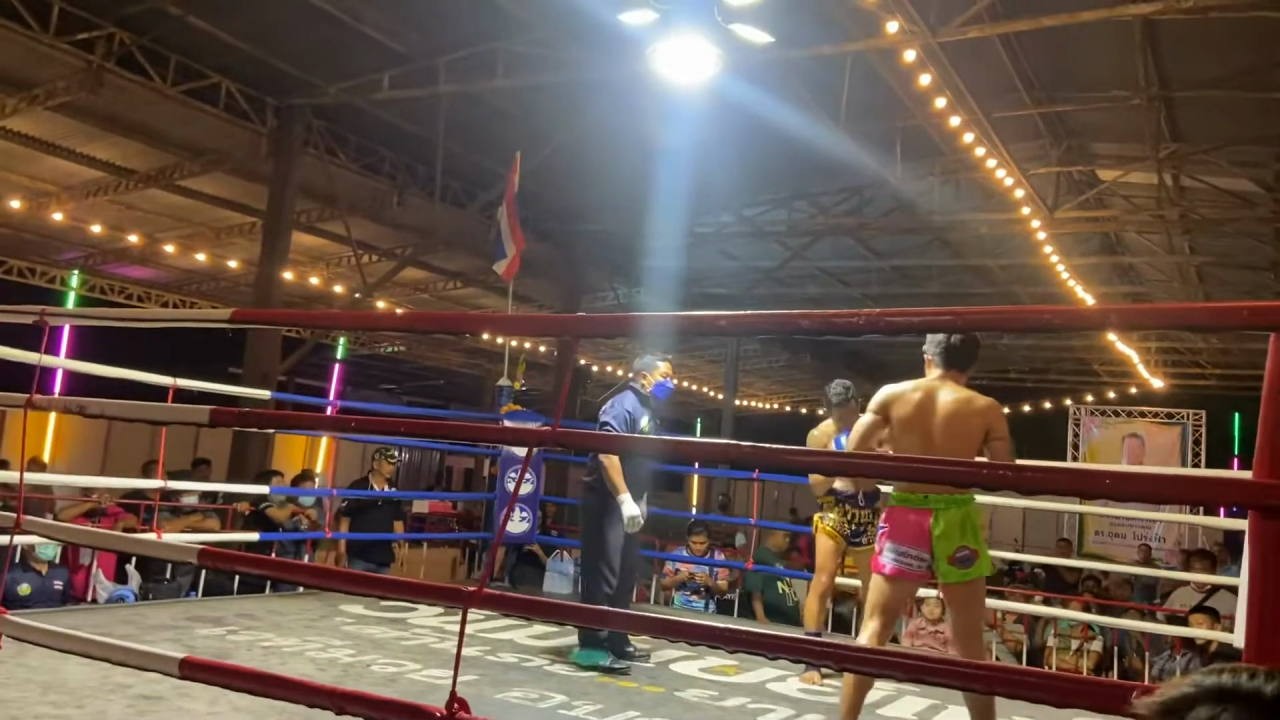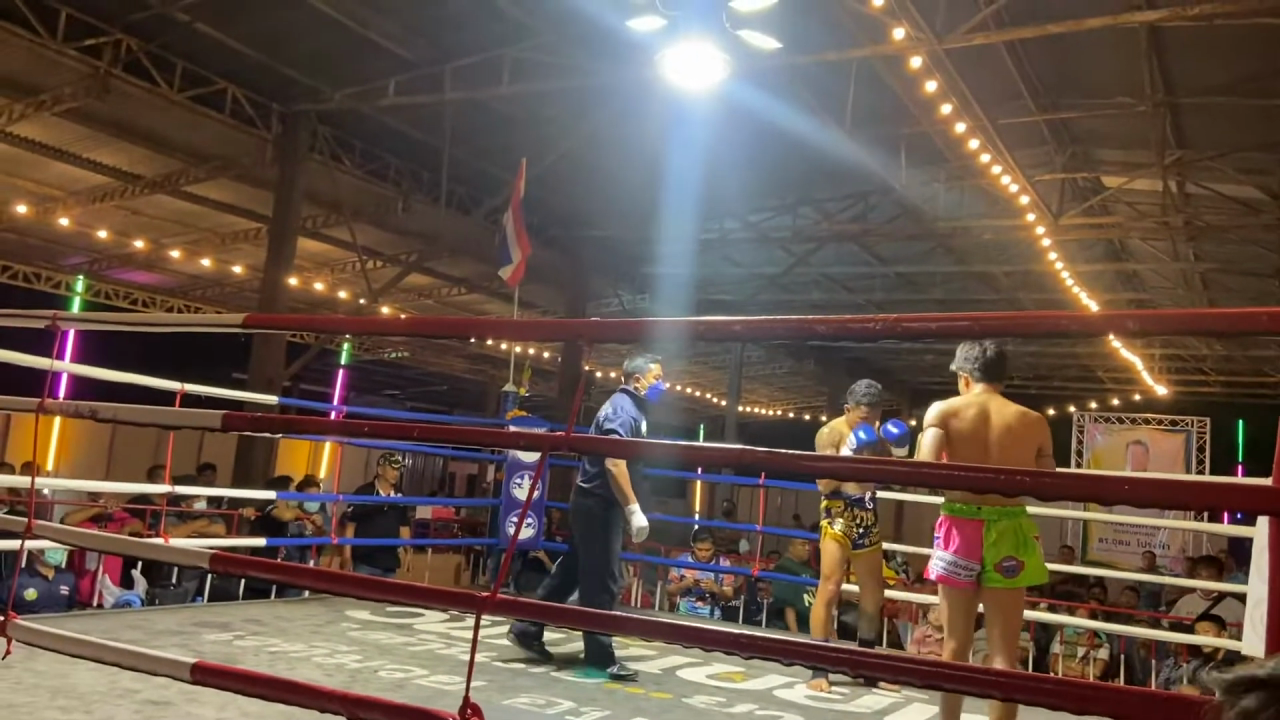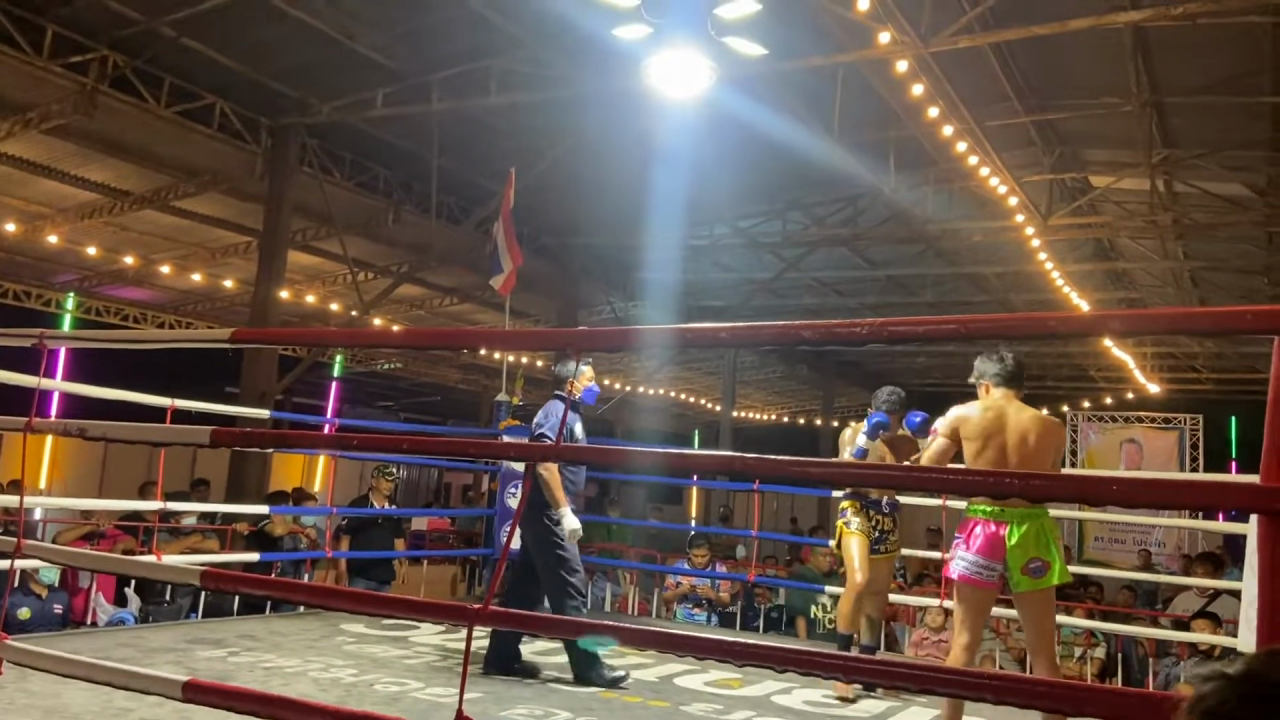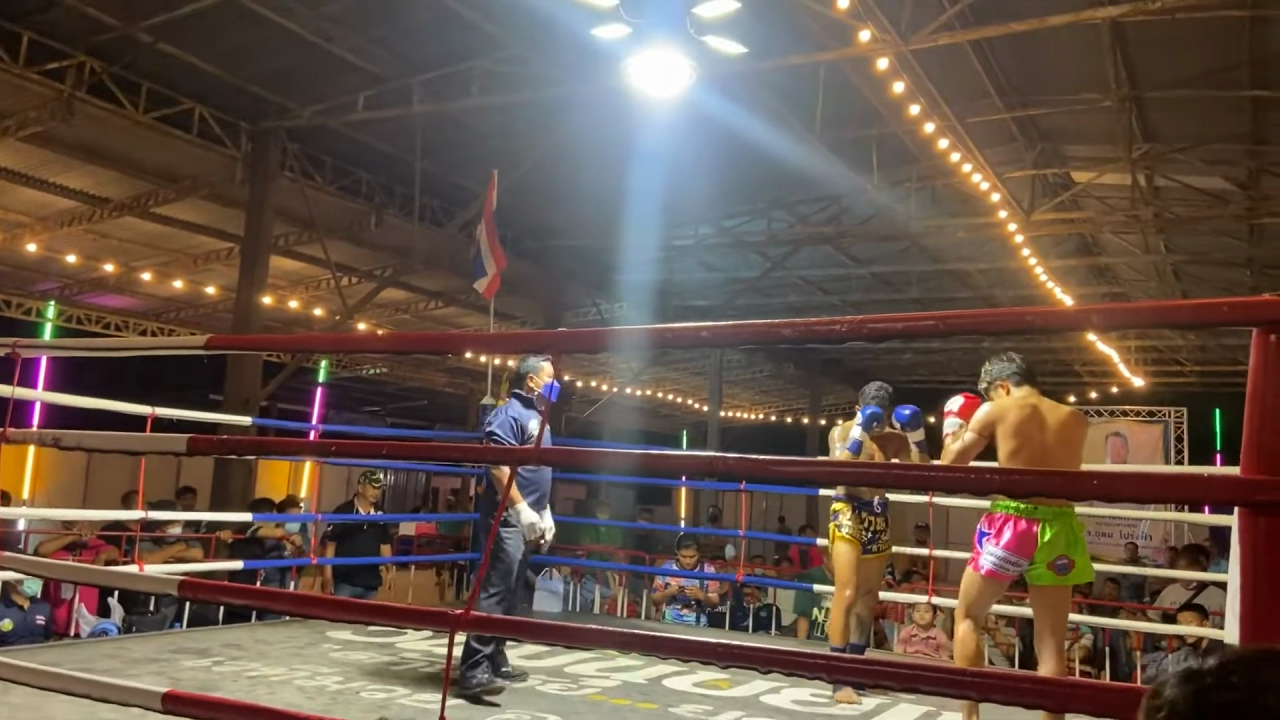
dt=0.5s
person 1, frame 1
left shoulder: (892, 395)
right shoulder: (985, 408)
left elbow: (854, 449)
left hip: (905, 519)
right hip: (957, 523)
left knee: (875, 629)
right knee: (971, 646)
person 1, frame 2
left shoulder: (945, 411)
right shoulder: (1034, 423)
left elbow: (926, 464)
left hip: (960, 529)
right hip: (1008, 533)
left knee: (957, 643)
right knee: (1004, 652)
person 1, frame 3
left shoulder: (962, 415)
right shoulder: (1052, 428)
left elbow: (927, 469)
left wrist: (936, 437)
left hip: (981, 530)
right hip: (1031, 532)
left knee: (966, 640)
right knee: (1043, 651)
person 1, frame 4
left shoulder: (995, 411)
right shoulder: (1077, 420)
left elbow: (951, 464)
left wrist: (954, 422)
left hip: (1008, 525)
right hip: (1057, 529)
left knee: (966, 616)
right knee: (1051, 644)
person 2, frame 1
left shoulder: (647, 410)
right shoulder: (624, 405)
right elbow: (607, 454)
left wrist: (641, 501)
right wrist: (626, 499)
left hip: (625, 504)
right hip: (606, 501)
left knee: (624, 573)
right knee: (602, 574)
left ankle: (616, 639)
right ankle: (593, 649)
person 2, frame 2
left shoulder: (627, 407)
right shoulder: (625, 410)
right elbow: (614, 462)
left wrist: (627, 507)
right wrist: (634, 510)
left hip: (594, 502)
right hip: (601, 504)
left knee: (572, 571)
right knee: (603, 582)
left ankle: (527, 628)
right ankle: (600, 657)
person 2, frame 3
left shoulder: (568, 414)
right shoulder: (556, 414)
right elbow: (545, 466)
left wrist: (563, 513)
right wrist: (565, 513)
left hip: (544, 514)
right hip: (546, 513)
left knee: (526, 586)
right knee: (569, 586)
left ankle: (501, 657)
right ankle: (588, 665)
person 2, frame 4
left shoulder: (537, 417)
right shoulder: (510, 414)
right elbow: (498, 465)
left wrist: (545, 512)
right wrist: (521, 508)
left hip: (525, 517)
right hip: (506, 516)
left knee: (509, 591)
right knee: (498, 587)
left ankle: (494, 660)
right ankle: (474, 669)
person 3, frame 1
right shoulder: (819, 435)
right elbow: (816, 487)
left hip: (868, 511)
right hip: (834, 513)
right knee: (823, 582)
right ankle: (812, 661)
person 3, frame 2
left shoulder: (878, 434)
right shoulder: (830, 433)
right elbow: (824, 483)
right wrist: (849, 453)
left hip: (868, 514)
right hip: (839, 512)
left knee: (874, 594)
right knee: (830, 590)
right ankle: (818, 669)
person 3, frame 3
left shoulder: (905, 442)
right shoulder: (852, 433)
right wrist: (864, 440)
left hip: (887, 517)
right hip: (857, 512)
left knee: (878, 600)
right knee: (858, 583)
person 3, frame 4
left shoulder: (894, 437)
right shoulder: (842, 432)
left wrist: (917, 437)
right wrist: (858, 433)
left hip: (878, 517)
right hip: (848, 514)
left knee: (868, 600)
right knee: (846, 595)
